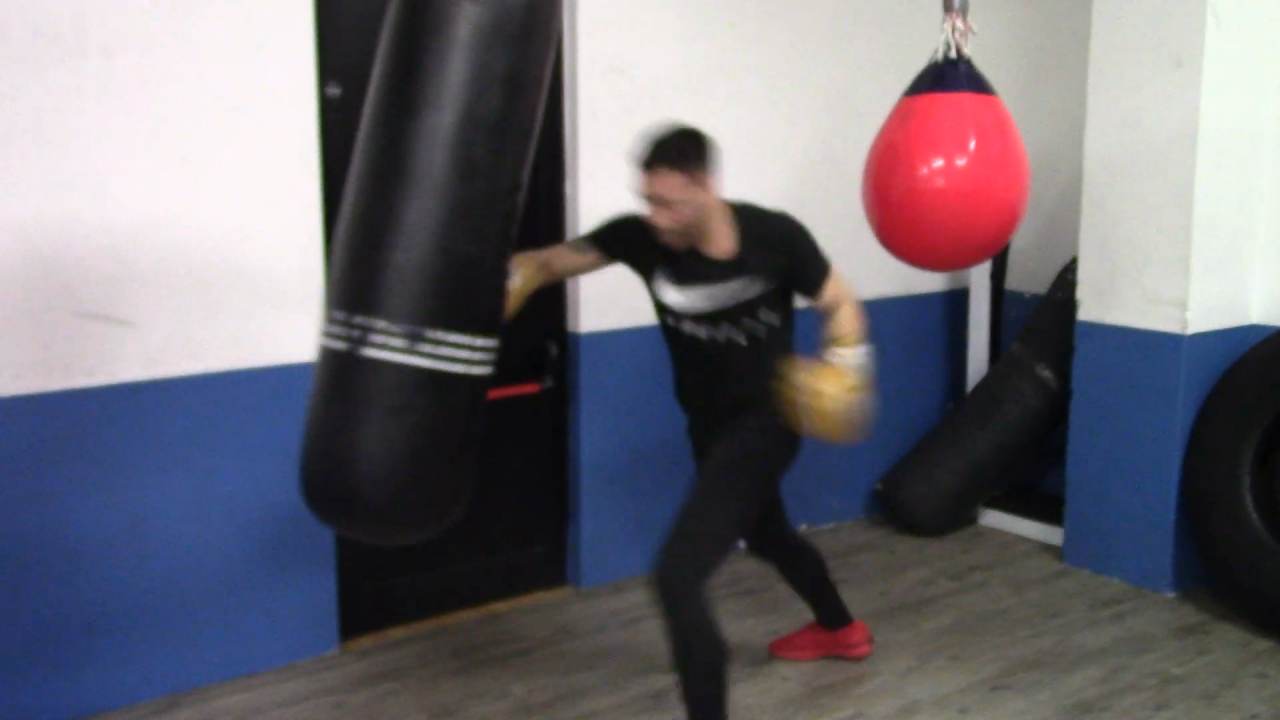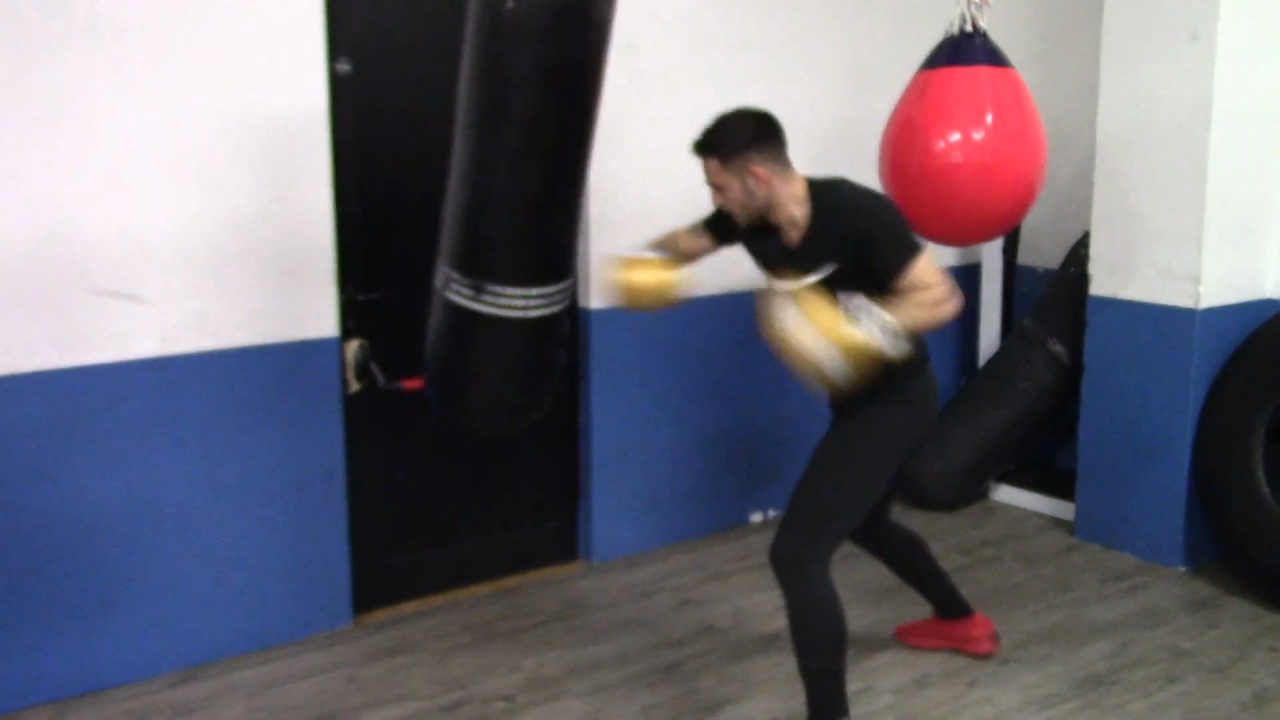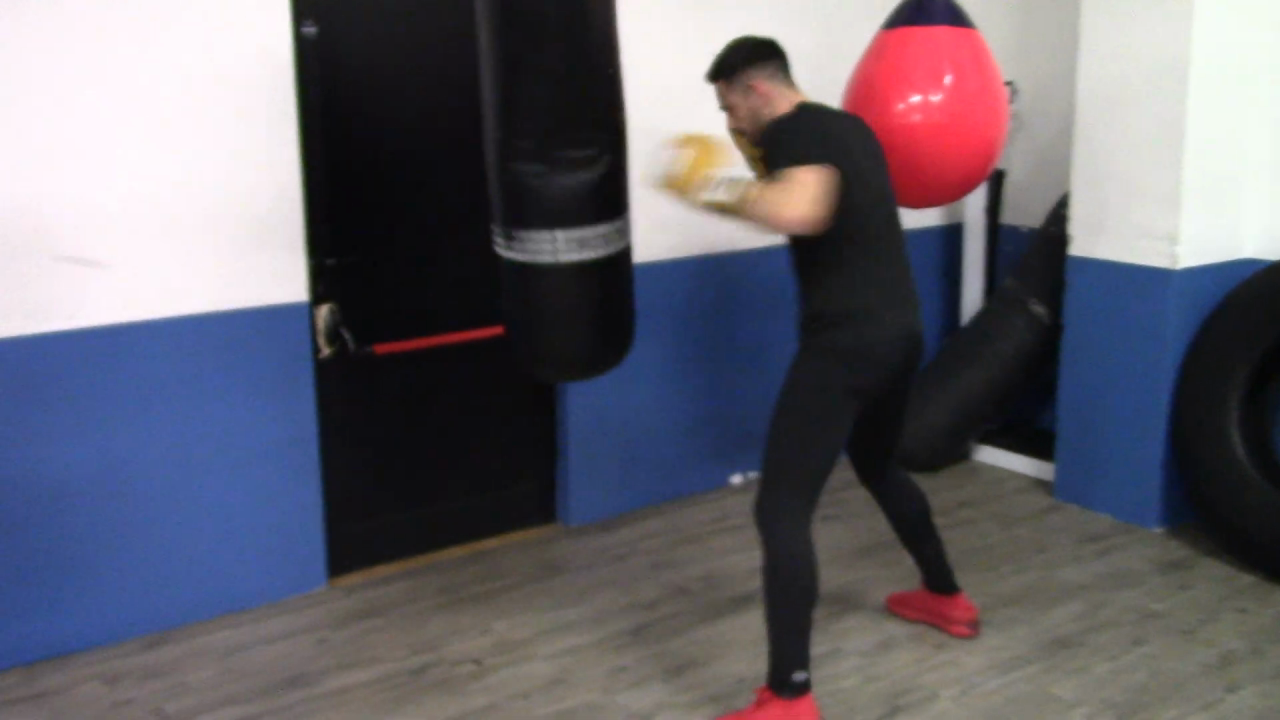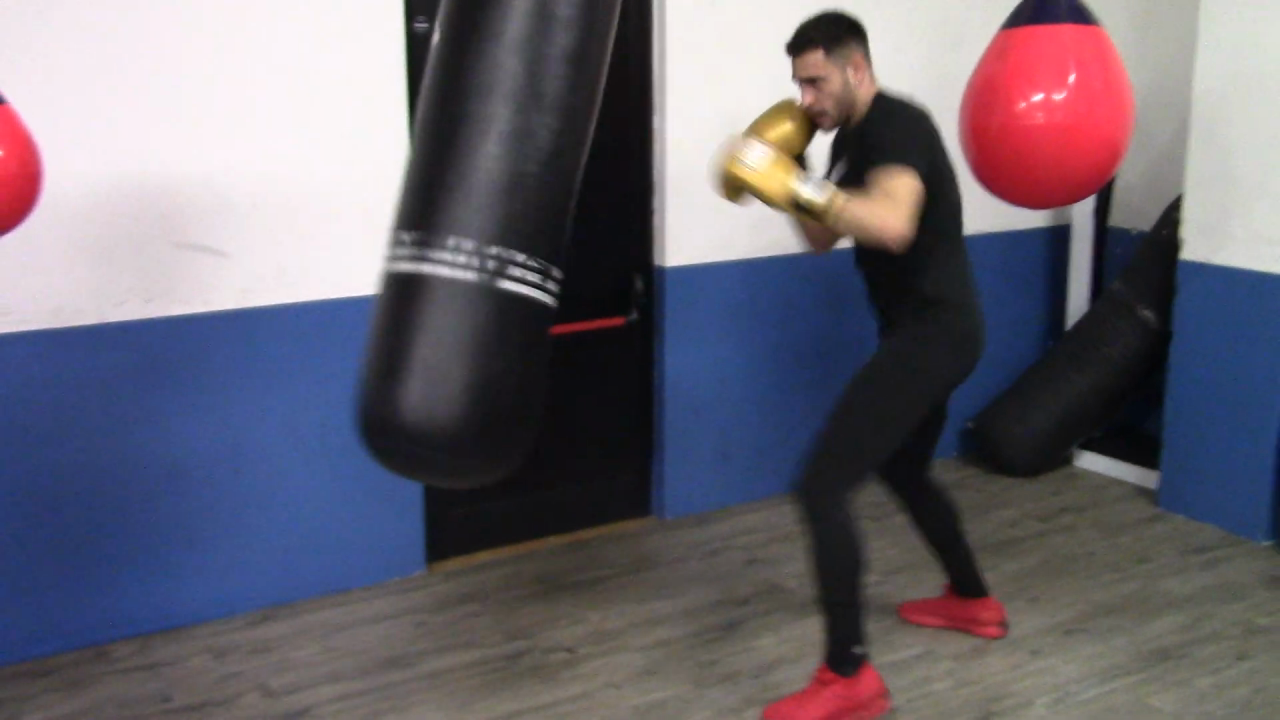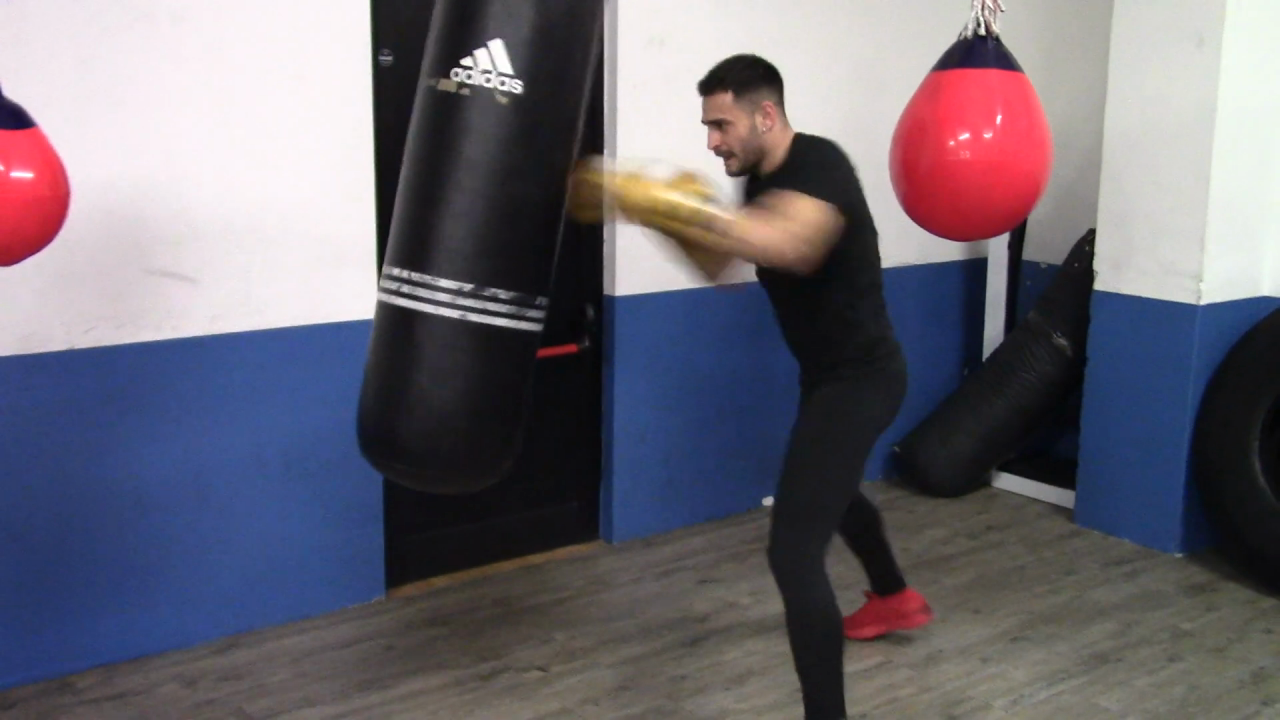
dt=1s
person 1, frame 1
left shoulder: (778, 237)
right shoulder: (643, 236)
left elbow: (840, 303)
right elbow: (552, 261)
left wrist: (846, 371)
right wrist: (515, 280)
left hip: (761, 427)
right hip: (710, 425)
left knee: (676, 575)
right knee: (769, 536)
right ankle: (841, 628)
person 1, frame 2
left shoulder: (858, 214)
right shoulder: (757, 215)
left elbow: (942, 299)
right elbow: (686, 244)
left hip: (893, 399)
right hip: (862, 398)
left knee: (797, 554)
right knee: (859, 517)
right ankle: (962, 622)
person 1, frame 3
left shoulder: (799, 131)
right shoulder: (845, 129)
left elbow: (799, 214)
left wrist: (719, 187)
right wrist: (762, 168)
left hip: (848, 341)
right hip: (900, 331)
left knee: (780, 509)
right knee: (877, 467)
right ankle: (947, 600)
person 1, frame 4
left shoulder: (896, 127)
right shoulder: (851, 141)
left elbow: (891, 228)
right elbow: (821, 240)
left wrist: (796, 186)
right wrist: (791, 187)
left hip: (930, 331)
right hip: (925, 327)
left knee: (819, 488)
right knee: (902, 470)
right ankle: (972, 600)
person 1, frame 5
left shoulder: (821, 163)
right shoulder: (755, 178)
left elbow: (778, 244)
right elbow: (719, 271)
left wrist: (676, 203)
right wrist: (680, 224)
left hip: (862, 380)
right hip: (827, 374)
left knee: (793, 551)
right knee: (834, 491)
right ankle: (896, 597)
